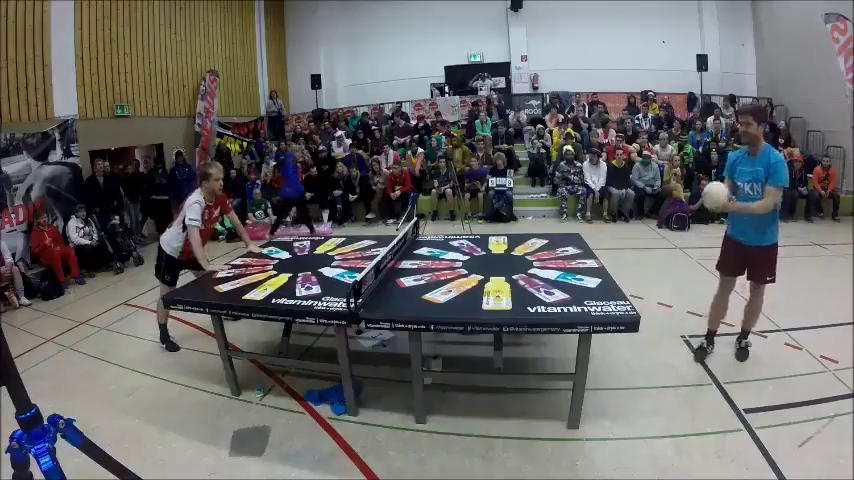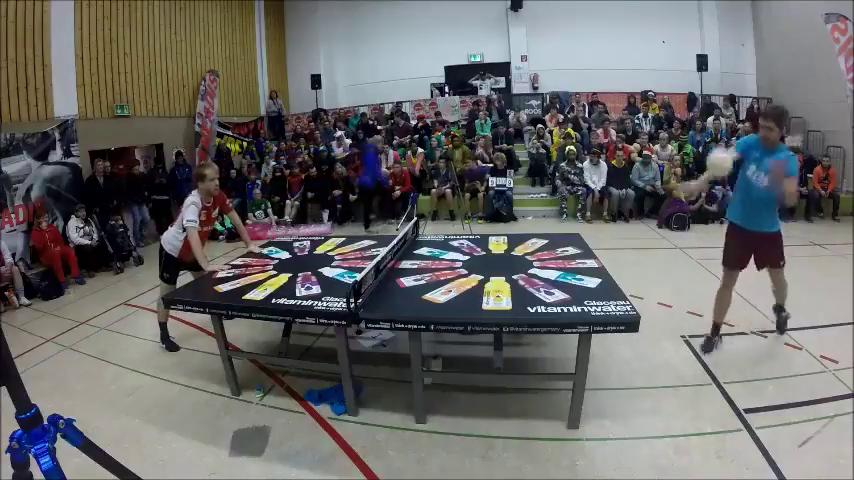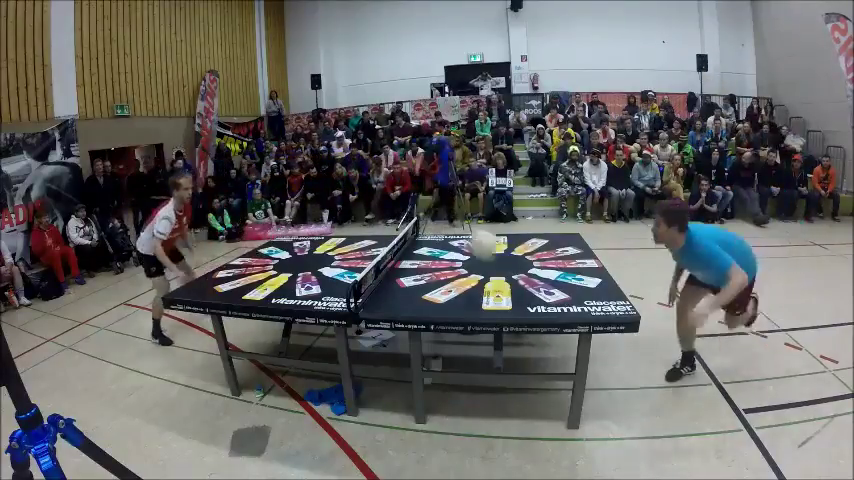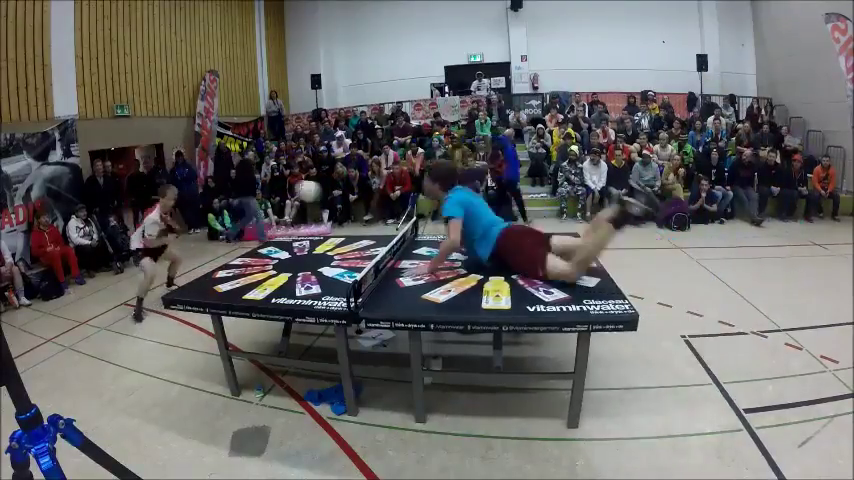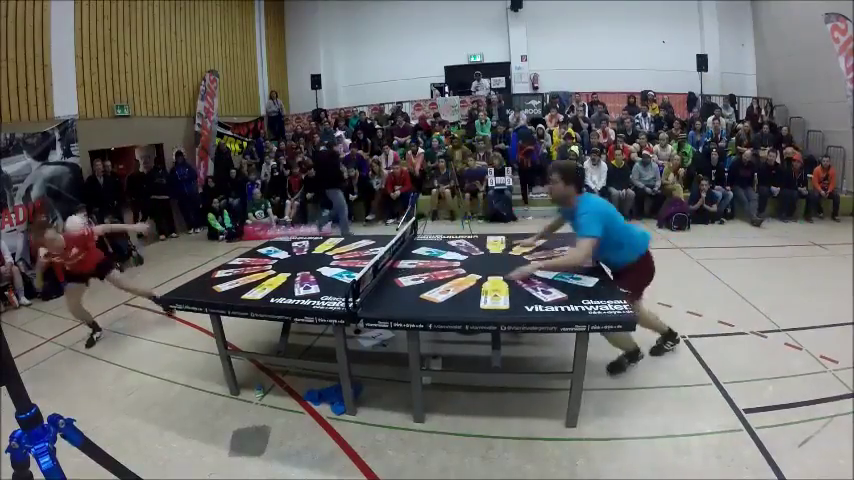
dt=1s
person 1, frame 1
left shoulder: (776, 161)
right shoulder: (734, 158)
left elbow: (767, 204)
right elbow: (728, 193)
left wrist: (737, 206)
right wrist: (720, 200)
left hip: (764, 241)
right hip: (734, 236)
left knee: (756, 292)
right knee: (724, 288)
left ankle: (743, 338)
right ankle: (708, 339)
person 1, frame 2
left shoulder: (787, 159)
right shoulder: (750, 142)
left elbow: (790, 199)
left wrist: (778, 179)
right wrist: (700, 182)
left hip: (768, 229)
right hip: (739, 224)
left knee: (777, 275)
right knee: (729, 280)
left ankle: (780, 308)
right ankle: (715, 331)
person 1, frame 3
left shoulder: (702, 245)
right shoulder: (677, 240)
left elbow: (740, 278)
left wrist: (709, 306)
right wrist: (674, 284)
left hip: (738, 272)
right hip: (711, 270)
left knee: (733, 321)
right knee: (683, 309)
left ankle: (750, 303)
right ankle: (688, 360)
person 1, frame 4
left shoulder: (453, 201)
right shoulder: (463, 193)
left elbow: (453, 241)
left wrist: (430, 266)
left hip: (506, 246)
right hip: (511, 235)
left knee: (572, 272)
right knee: (582, 244)
left ankle: (619, 217)
right ankle: (617, 211)
person 1, frame 5
left shoulder: (588, 211)
right shoulder: (576, 204)
left elbow: (580, 257)
right elbow: (560, 220)
left wrist: (536, 266)
right wrist: (537, 238)
left hip: (637, 265)
right hip: (624, 261)
right knee: (630, 309)
left ankle: (631, 352)
right ankle: (669, 335)
person 2, frame 1
left shoulder: (219, 197)
right shoulder: (195, 202)
left elbow: (234, 219)
right elbow: (194, 234)
left wrist: (249, 244)
right wrist: (207, 265)
left hip: (192, 249)
right hip: (172, 249)
right knee: (167, 292)
right ankle: (163, 335)
person 2, frame 2
left shoulder: (218, 197)
right shoulder: (192, 203)
left elbow: (235, 219)
right elbow: (193, 236)
left wrist: (249, 244)
right wrist: (206, 265)
left hip: (192, 251)
right hip: (173, 249)
right knee: (168, 293)
right ankle: (164, 335)
person 2, frame 3
left shoulder: (186, 207)
right shoulder: (166, 215)
left elbow: (183, 230)
right elbow: (156, 247)
left wrist: (189, 249)
right wrist: (174, 269)
left hip: (168, 247)
right hip: (148, 251)
left knee: (190, 274)
right knee: (163, 290)
right ankle: (156, 331)
person 2, frame 4
left shoulder: (164, 210)
right shoulder: (154, 217)
right elbow: (151, 242)
left wrist: (174, 228)
right wrist: (167, 240)
left hip: (150, 244)
right hip: (141, 246)
left knee: (176, 258)
right knee: (151, 273)
left ankle: (169, 284)
right ankle: (138, 307)
person 2, frame 5
left shoulder: (74, 236)
right shoulder: (47, 253)
left elbow: (102, 229)
right elbow: (40, 262)
left wrist: (131, 227)
right wrist: (39, 278)
left hip: (97, 262)
right hip: (75, 272)
left knee: (125, 285)
right knee: (72, 305)
left ankle: (157, 299)
right ankle: (95, 329)
